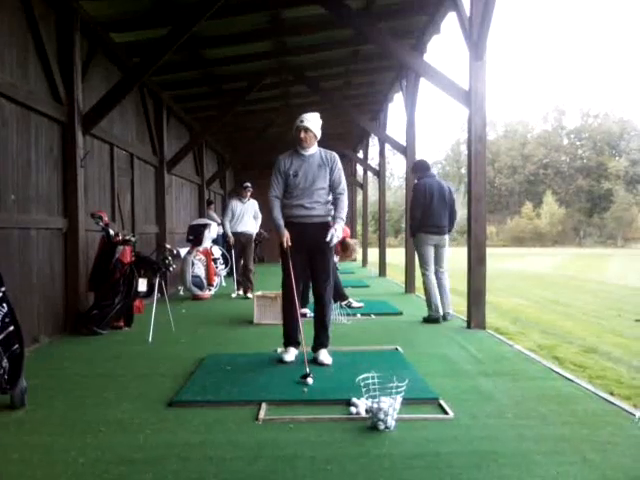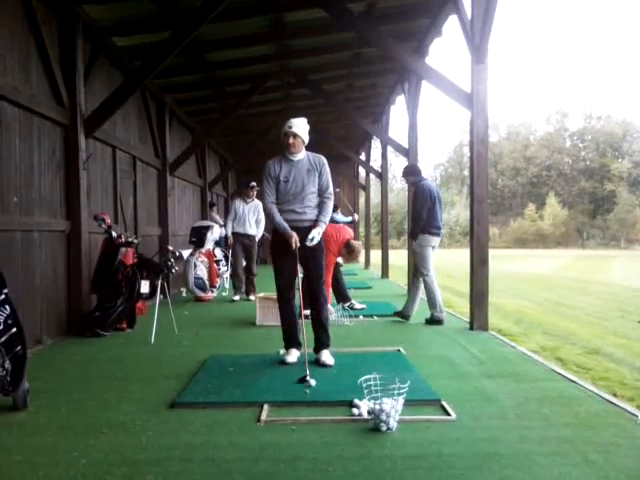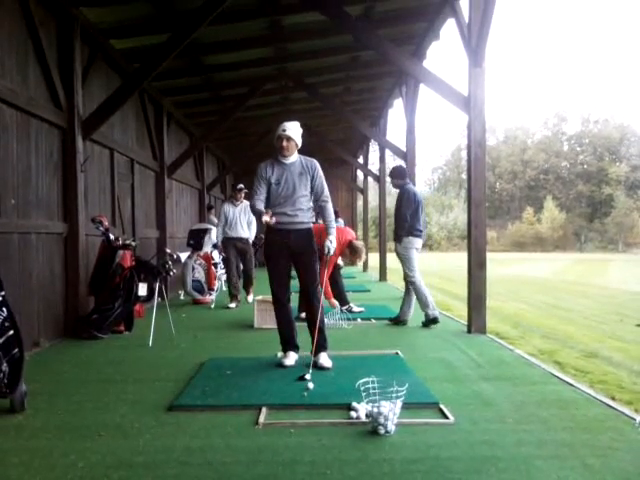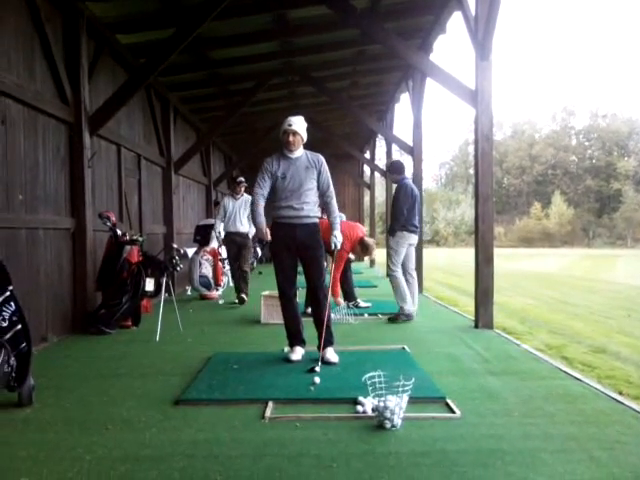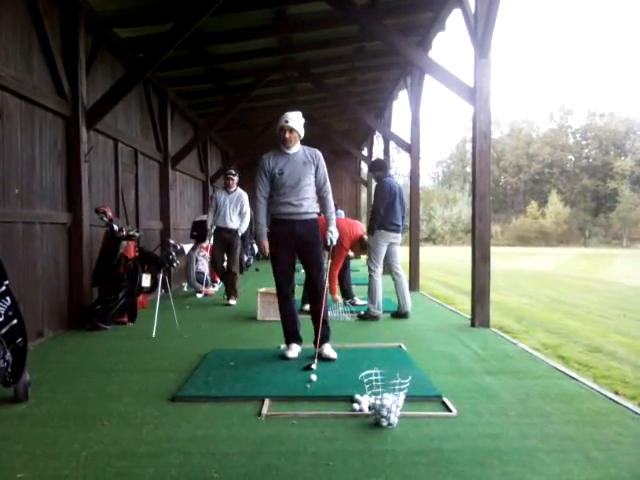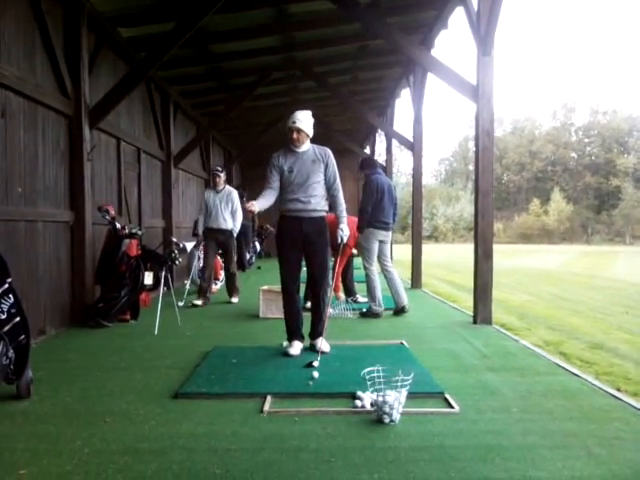
dt=0.4s
person 1, frame 1
left shoulder: (330, 158)
right shoulder: (284, 160)
left elbow: (340, 194)
right elbow: (274, 196)
left wrist: (339, 222)
right wrist: (281, 227)
left hip: (321, 230)
right hip: (293, 230)
left knee: (323, 291)
right knee: (290, 288)
left ankle: (321, 346)
right ankle: (291, 344)
person 1, frame 2
left shoulder: (318, 162)
right shoulder: (273, 166)
left elbow: (327, 198)
right elbow: (269, 202)
left wrist: (320, 226)
right wrist: (287, 231)
left hip: (311, 233)
right hip: (284, 234)
left knee: (317, 291)
right knee: (285, 292)
left ankle: (322, 347)
right ankle: (292, 346)
person 1, frame 3
left shoulder: (311, 166)
right shoulder: (265, 168)
left elbow: (323, 200)
right elbow: (257, 200)
left wrist: (331, 232)
right wrist: (262, 213)
left hip: (303, 235)
right hip: (275, 237)
left knee: (312, 293)
right knee: (280, 295)
left ankle: (320, 349)
right ankle: (290, 349)
person 1, frame 4
left shoulder: (317, 161)
right shoulder: (271, 163)
left elbow: (328, 196)
right elbow: (260, 194)
left wrist: (336, 228)
right wrist: (260, 224)
left hip: (309, 229)
right hip: (281, 231)
left knee: (318, 288)
right knee: (287, 290)
left ankle: (326, 344)
right ankle: (296, 343)
person 1, frame 5
left shoulder: (314, 156)
right shoulder: (268, 160)
left elbow: (324, 192)
right elbow: (261, 198)
left wrist: (332, 224)
right wrist: (262, 234)
left hip: (309, 225)
right hip: (280, 228)
left knee: (317, 283)
right knee: (284, 287)
left ankle: (323, 341)
right ankle: (293, 341)
person 1, frame 6
left shoulder: (324, 155)
right shoulder: (279, 158)
left elbow: (335, 189)
right elbow: (272, 189)
left wrist: (342, 221)
right wrist: (258, 204)
left hip: (316, 223)
right hip: (289, 224)
left knee: (319, 281)
right knee: (290, 283)
left ankle: (317, 335)
right ankle: (295, 337)
person 2, frame 1
left shoulder: (420, 186)
right shoulder: (446, 186)
left elbow: (415, 213)
right elbow: (453, 213)
left wrist: (413, 233)
right wrist: (447, 230)
left hip: (424, 234)
right hip: (442, 235)
left knee: (428, 273)
right knee: (441, 272)
left ankle: (435, 313)
right ankle: (446, 311)
person 2, frame 2
left shoulder: (421, 187)
right shoulder: (433, 186)
left elbow: (419, 215)
left wrist: (413, 235)
left hip: (424, 235)
right hip: (435, 234)
left knee: (427, 275)
right knee: (418, 274)
left ankle: (438, 315)
right ankle: (407, 311)
person 2, frame 3
left shoulder: (406, 191)
right shoulder: (412, 191)
left elbow: (404, 218)
left wrist: (398, 238)
left hip: (407, 239)
right hip: (415, 238)
left knee: (413, 277)
right knee: (410, 278)
left ankle: (431, 313)
right ankle: (403, 315)
person 2, frame 4
left shoulder: (403, 186)
right shoulder: (411, 186)
left elbow: (400, 212)
left wrist: (392, 231)
left hip: (402, 233)
right hip: (412, 233)
left knee: (393, 271)
right knee: (409, 272)
left ankle: (406, 309)
right ankle: (409, 309)
person 2, frame 5
left shoulder: (383, 184)
right shoulder: (397, 185)
left elbow: (378, 210)
right elbow: (403, 210)
left wrist: (371, 230)
right wrist: (398, 226)
left hip: (382, 232)
right hip: (396, 233)
left knee: (375, 271)
right knee: (397, 270)
left ankle: (374, 311)
right ankle: (404, 308)
person 2, frame 6
left shoulder: (371, 181)
right shoulder: (388, 182)
left elbow: (365, 208)
right elbow: (394, 207)
left wrist: (360, 228)
left hip: (372, 229)
right hip: (386, 230)
left knee: (370, 268)
right knee: (387, 266)
left ankle: (376, 308)
right ankle: (402, 303)
person 3, frame 1
left shoulder: (254, 203)
right shoulder: (232, 202)
left elbow: (258, 217)
right elbow: (226, 219)
left wrist: (255, 231)
right wrist: (229, 234)
left hip: (248, 236)
right hip: (235, 235)
left knee: (248, 263)
right knee: (237, 262)
left ankle: (248, 290)
right ankle: (239, 286)
person 3, frame 2
left shoulder: (258, 204)
right shoulder: (236, 202)
left elbow: (261, 222)
right elbow: (230, 219)
left wrist: (257, 237)
right wrist: (229, 234)
left hip: (251, 237)
right hip: (237, 236)
left knee: (251, 267)
right knee: (237, 264)
left ankle: (250, 292)
right ankle: (238, 291)
person 3, frame 3
left shoulder: (248, 206)
right shoulder: (225, 206)
left elbow: (252, 224)
right elbow: (221, 225)
left wrist: (250, 239)
right wrist: (219, 242)
left hip: (245, 241)
right hip: (230, 241)
left knee: (249, 268)
right knee: (232, 270)
left ankle: (248, 289)
right ankle: (234, 298)
person 3, frame 4
left shoulder: (249, 200)
right shoulder: (225, 200)
left elbow: (253, 218)
right elbow: (219, 218)
left wrist: (250, 234)
left hip: (245, 236)
right hip: (230, 236)
left knee: (244, 266)
right knee: (234, 267)
left ankle: (243, 293)
right ankle: (239, 292)
person 3, frame 5
left shoulder: (242, 195)
right shoulder: (218, 193)
left elbow: (246, 216)
right elbow: (212, 211)
left wrist: (239, 232)
right wrist: (209, 227)
left hip: (233, 233)
right hip: (219, 231)
left knee: (233, 265)
right knee: (216, 262)
left ankle: (232, 295)
right ankle: (229, 286)
person 3, frame 6
left shoulder: (232, 193)
right shoulder: (207, 194)
left elbow: (237, 214)
right elbow: (202, 214)
left wrist: (234, 232)
right wrist: (200, 232)
left hip: (227, 233)
right hip: (211, 233)
left knee: (230, 265)
right knee: (207, 264)
left ankle: (233, 293)
right ankle: (203, 296)
